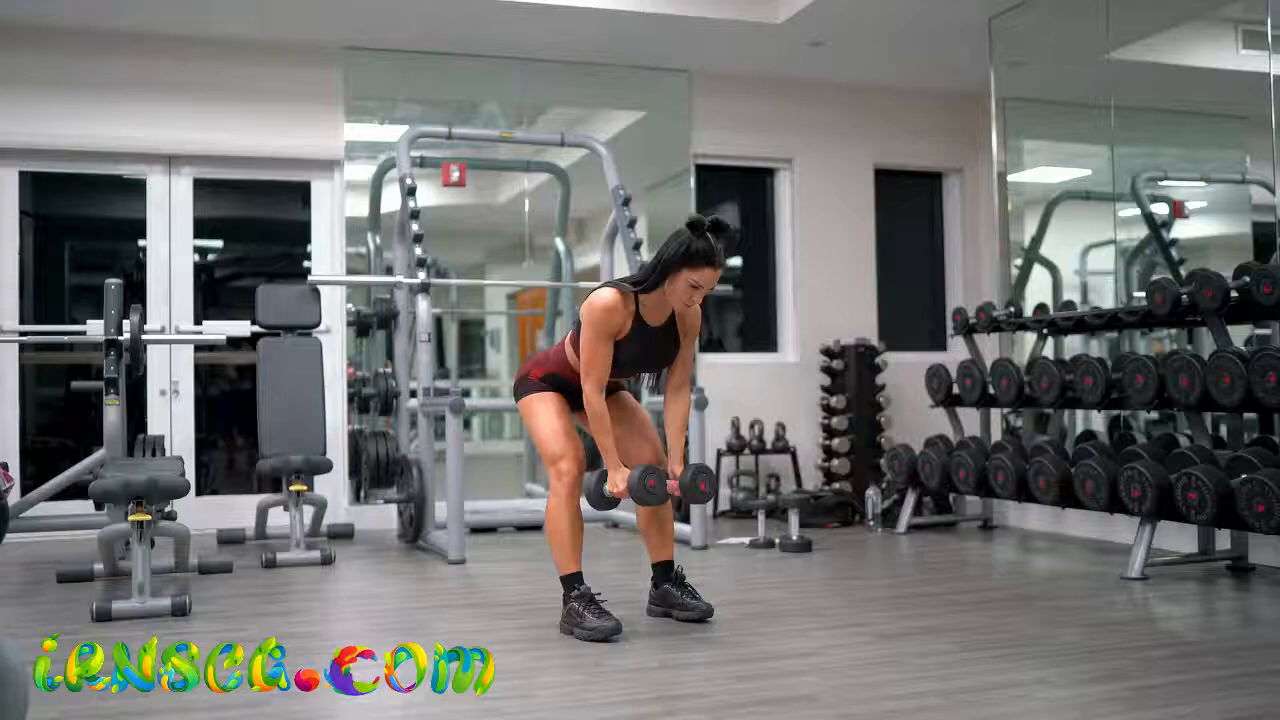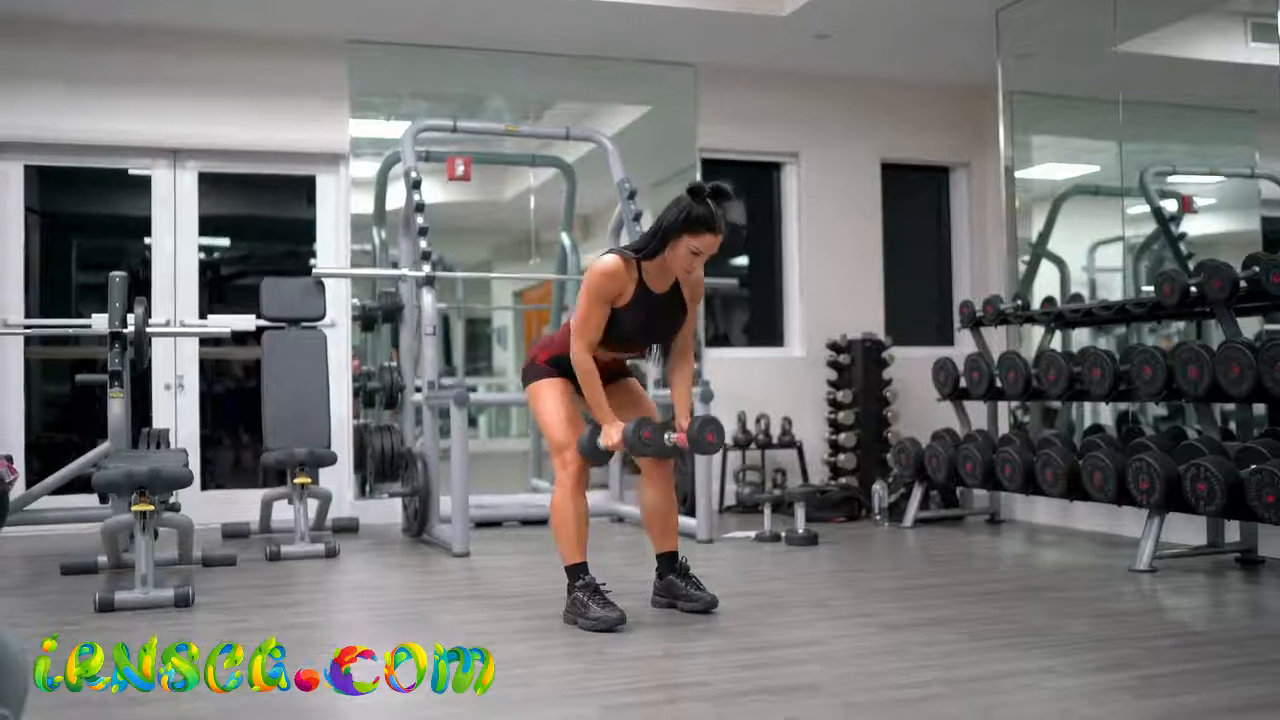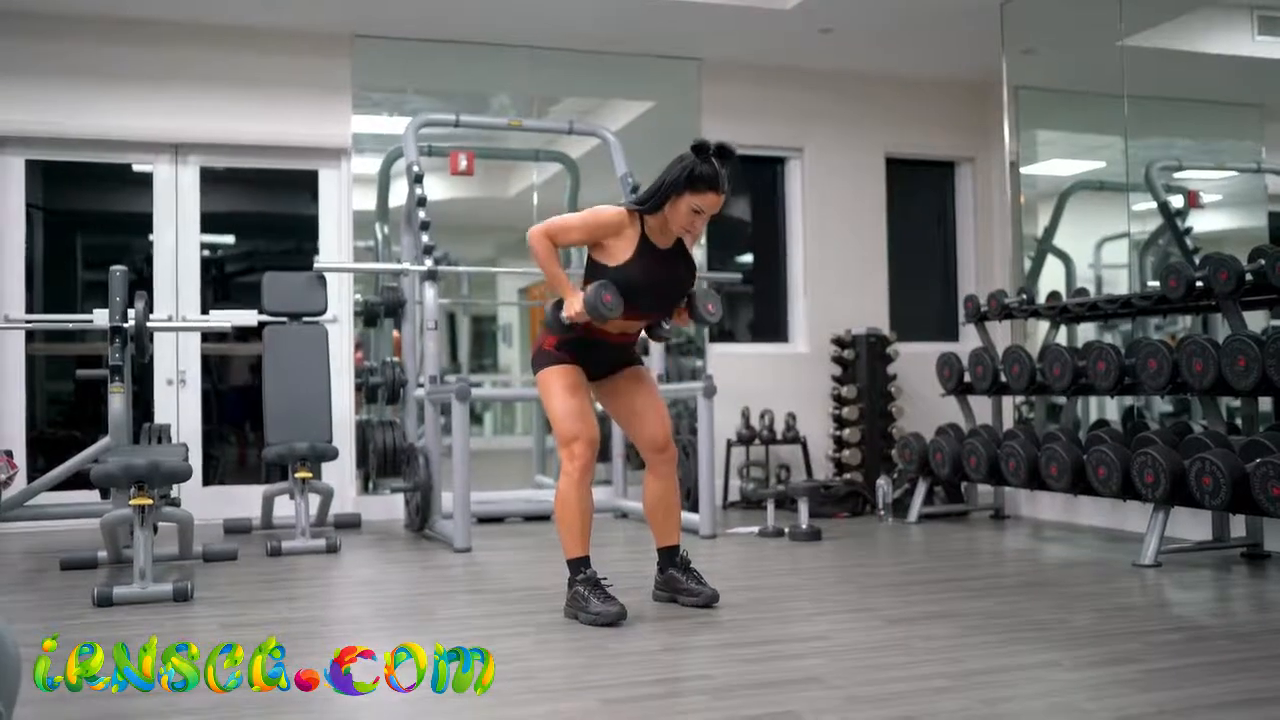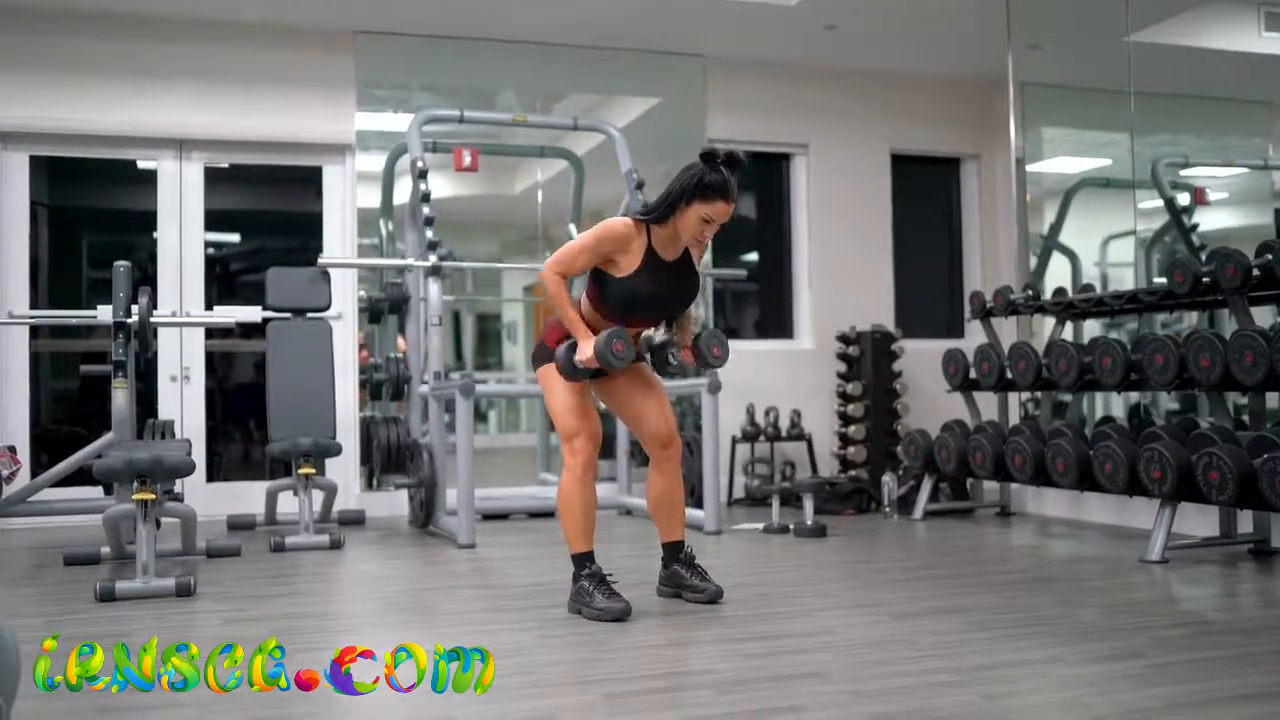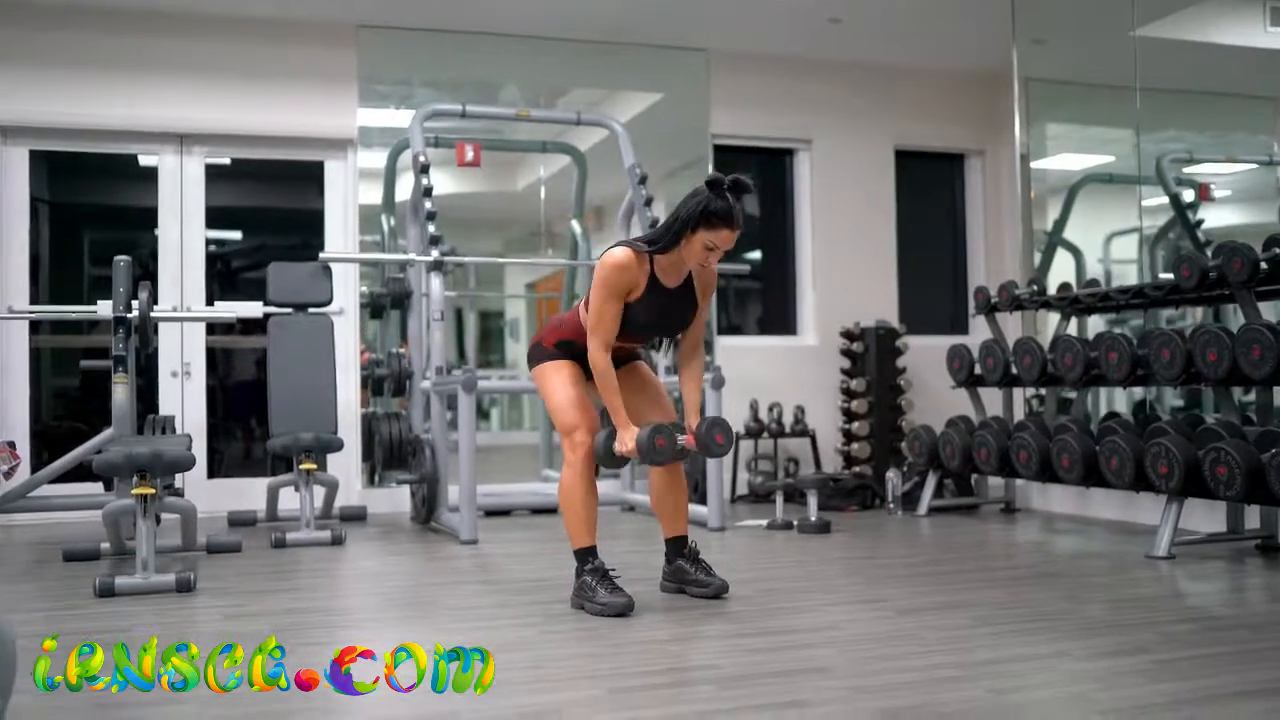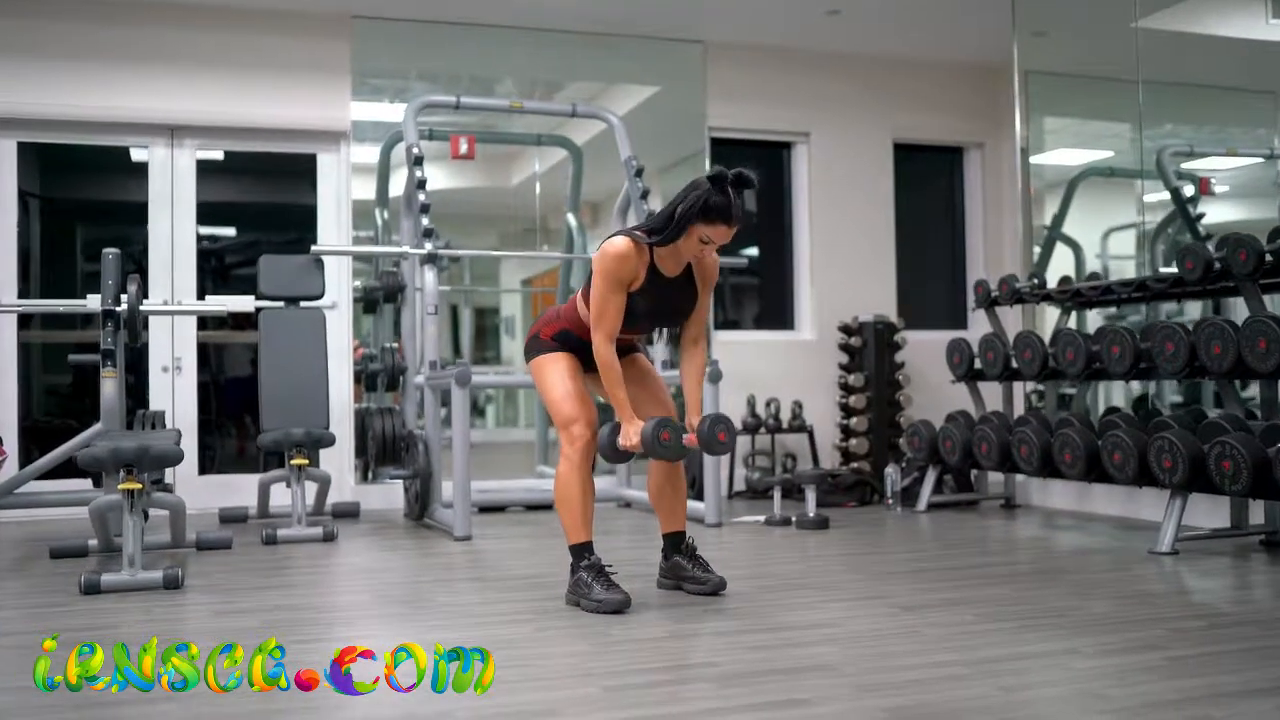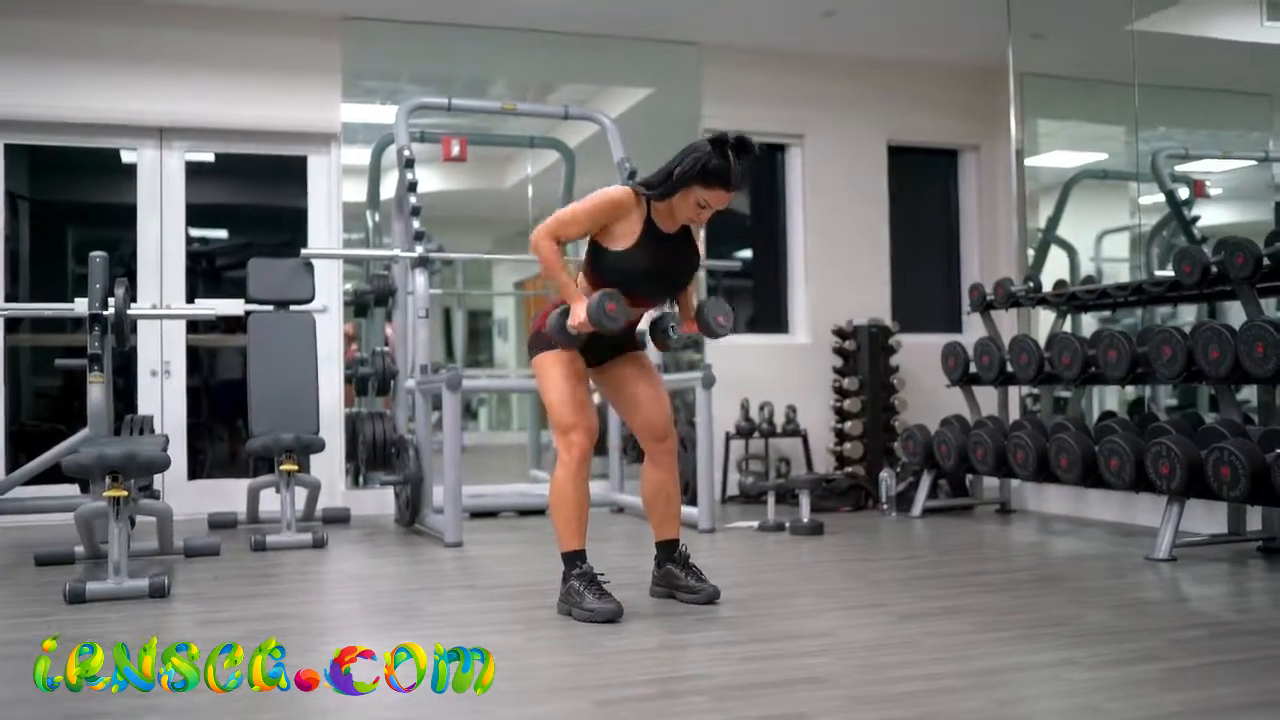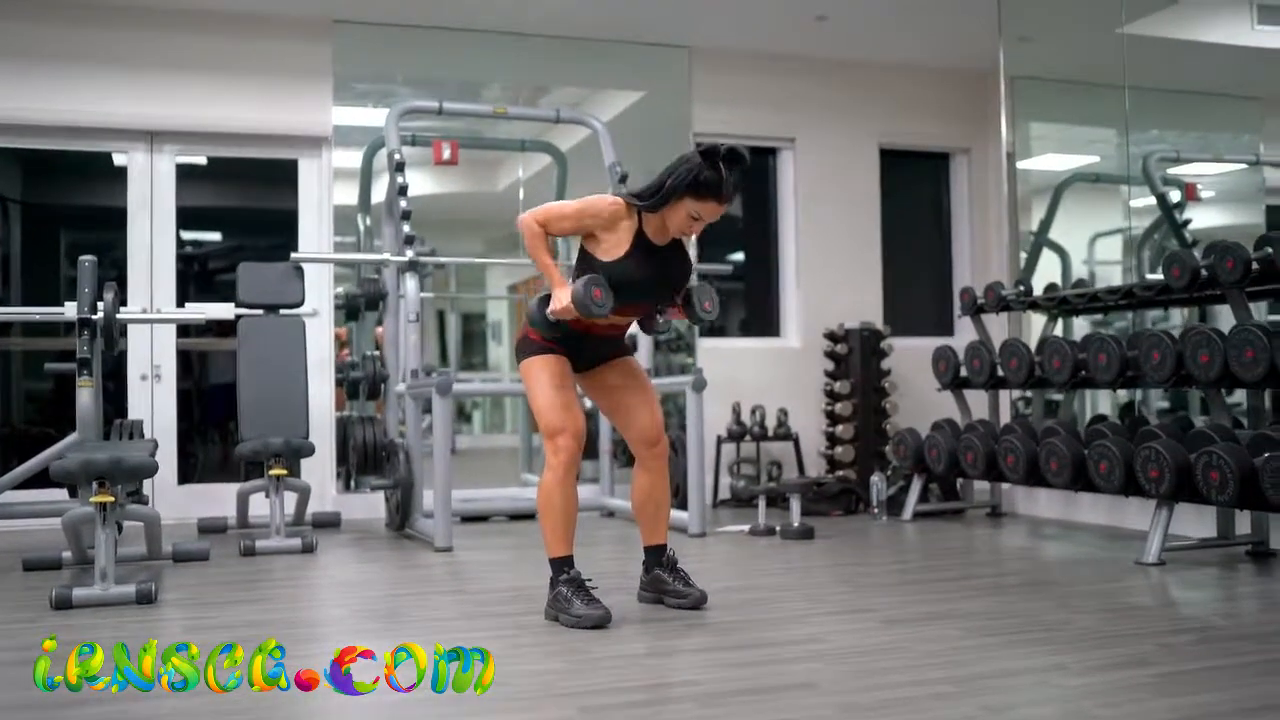
dt=0.4s
person 1, frame 1
left shoulder: (688, 316)
right shoulder: (609, 303)
left elbow: (677, 390)
right elbow: (591, 389)
left wrist: (677, 461)
right wrist: (613, 466)
left hip: (604, 385)
right hip: (547, 381)
left knee: (655, 468)
right knee: (568, 469)
left ankle: (665, 584)
right ankle: (575, 599)
person 1, frame 2
left shoulder: (691, 282)
right shoulder: (611, 270)
left elbow: (682, 349)
right elbow: (578, 347)
left wrist: (683, 415)
right wrist: (606, 421)
left hip: (612, 370)
right hip: (556, 364)
left knee: (660, 456)
right knee: (573, 459)
left ankle: (669, 576)
right ankle: (579, 590)
person 1, frame 3
left shoulder: (689, 234)
right shoulder: (614, 223)
right elbow: (539, 235)
left wrist: (676, 307)
right wrist: (569, 293)
left hip: (621, 353)
right hip: (567, 346)
left knee: (662, 449)
right knee: (581, 449)
left ankle: (671, 569)
right ankle: (580, 583)
person 1, frame 4
left shoulder: (694, 246)
right shoulder: (620, 233)
right elbow: (551, 273)
left wrist: (685, 340)
right wrist: (584, 339)
right hip: (566, 345)
left knee: (666, 443)
right knee: (583, 444)
left ankle: (675, 564)
right ankle: (584, 579)
person 1, frame 5
left shoulder: (704, 275)
right shoulder: (622, 263)
left elbow: (691, 350)
right elbow: (598, 349)
left wrist: (693, 419)
right wrist: (622, 425)
left hip: (621, 354)
right hip: (562, 349)
right knee: (583, 440)
left ankle: (679, 560)
right ankle: (587, 574)
person 1, frame 6
left shoulder: (704, 266)
right shoulder: (622, 252)
left elbow: (693, 342)
right elbow: (600, 337)
left wrist: (694, 415)
right wrist: (626, 418)
left hip: (619, 346)
right hip: (561, 340)
right knee: (580, 435)
left ankle: (676, 555)
right ankle: (583, 569)
person 1, frame 7
left shoulder: (693, 220)
right shoulder: (620, 204)
right elbow: (542, 237)
left wrist: (688, 309)
right wrist: (574, 297)
left hip: (620, 338)
right hip: (563, 331)
left knee: (663, 438)
right knee: (578, 440)
left ankle: (669, 563)
right ankle: (575, 577)
person 1, frame 8
left shoulder: (680, 230)
right shoulder: (611, 214)
right elbow: (530, 222)
left wrist: (675, 301)
right wrist: (558, 287)
left hip: (608, 343)
right hip: (550, 337)
left knee: (653, 442)
right knee: (566, 442)
left ankle: (657, 568)
right ankle: (563, 583)
